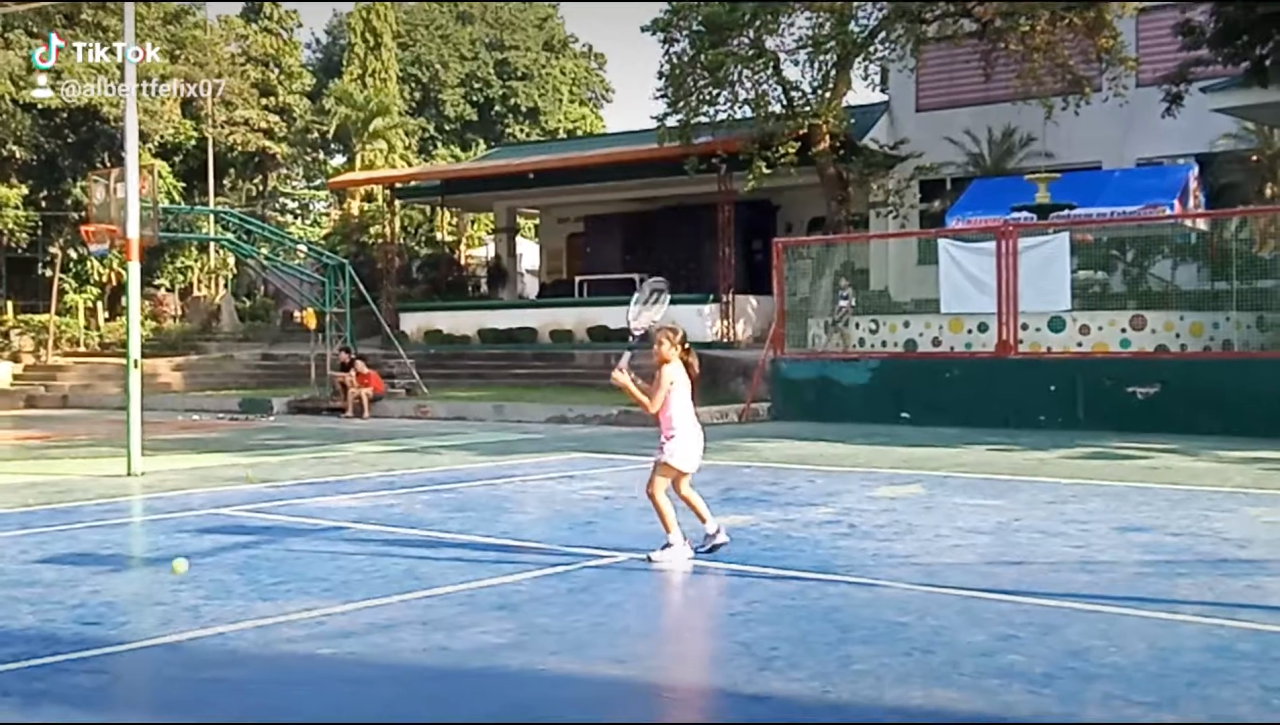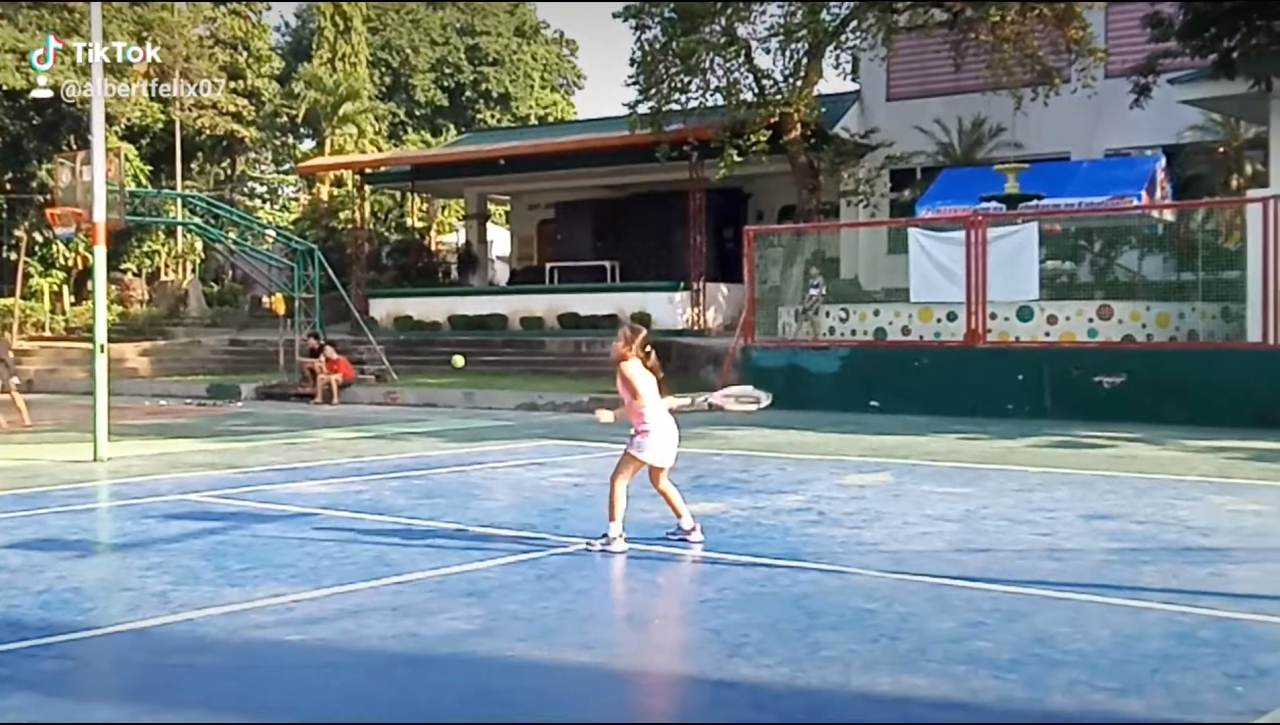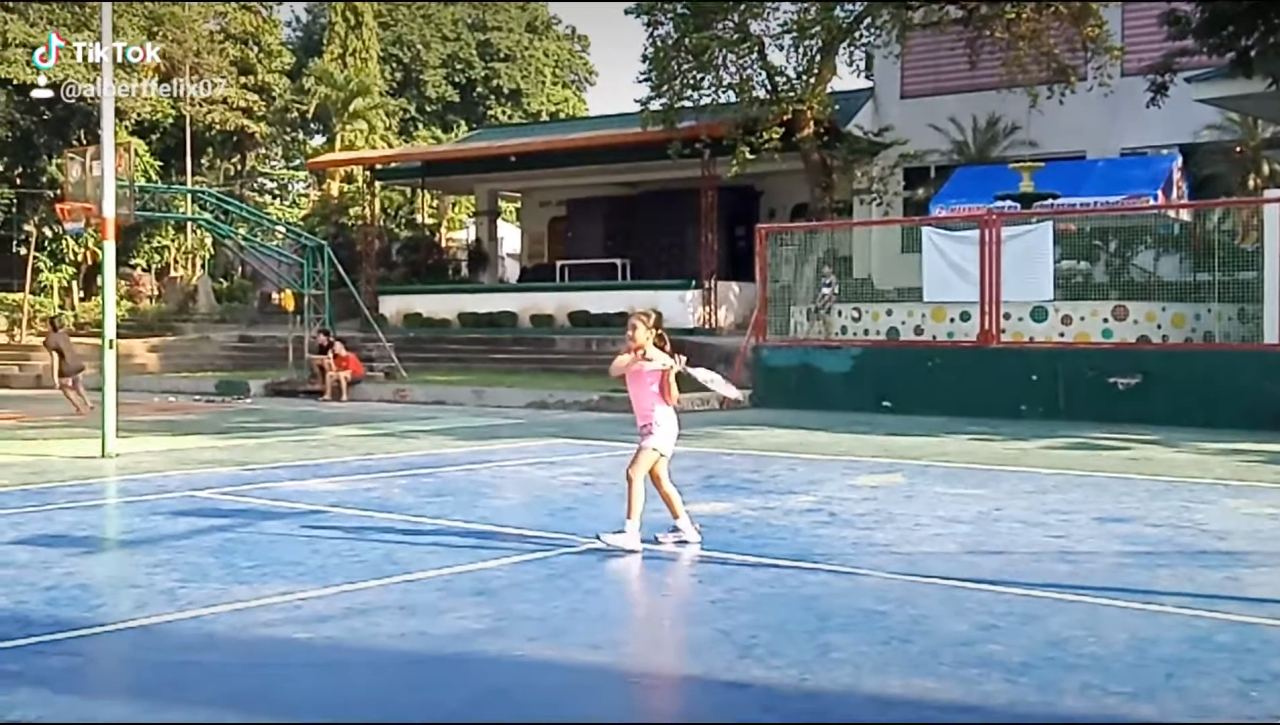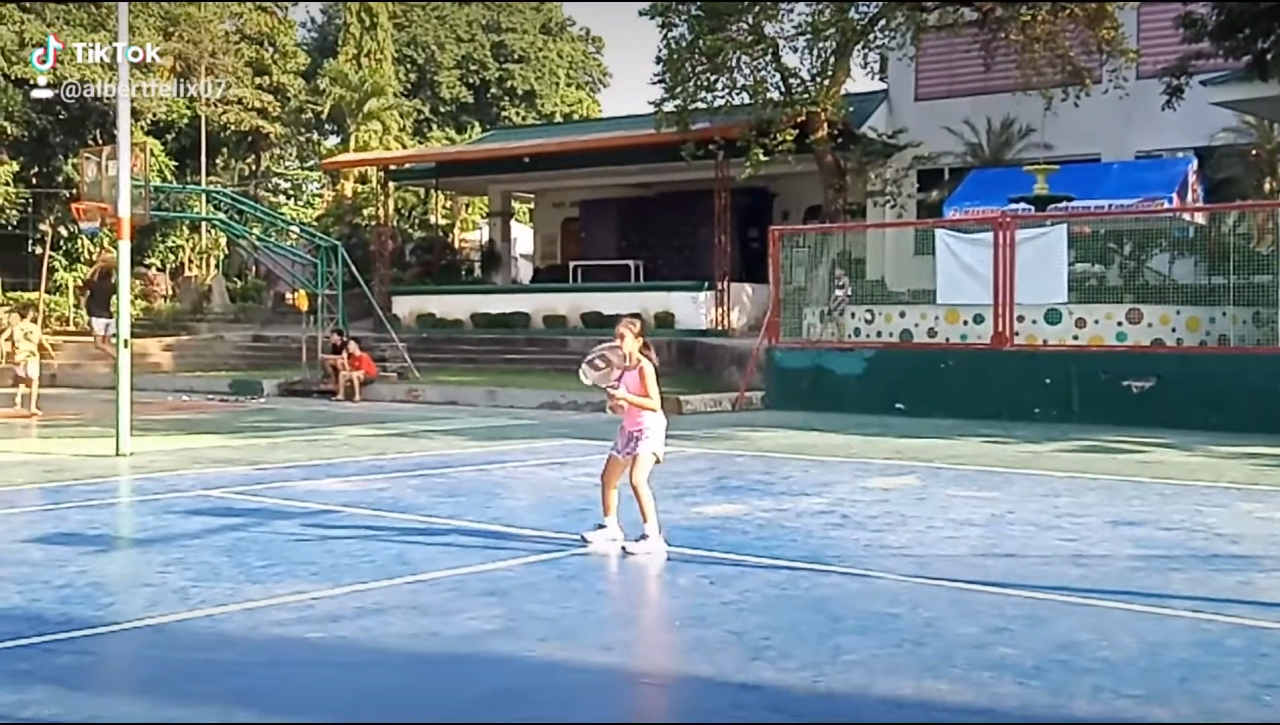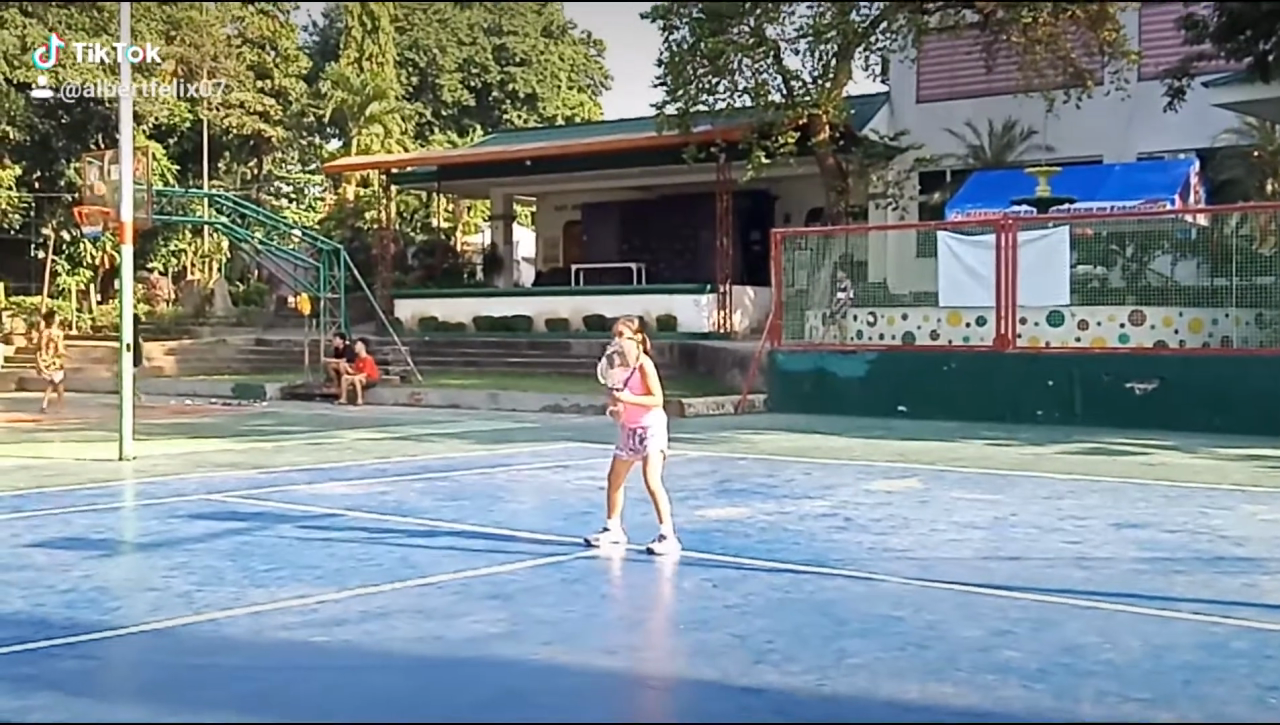
dt=0.5s
person 1, frame 1
left shoulder: (667, 370)
right shoulder: (676, 369)
left elbow: (652, 407)
right elbow: (658, 399)
left wrist: (626, 385)
right wrist: (633, 382)
left hip: (680, 437)
right hip: (682, 437)
left knee: (655, 489)
right knee: (681, 488)
left ankle: (678, 544)
right ankle: (714, 531)
person 1, frame 2
left shoulder: (626, 368)
right shoulder: (643, 369)
left elbow: (641, 402)
left wrist: (614, 414)
left hip: (651, 432)
right hip: (663, 430)
left knee: (618, 480)
right knee: (660, 482)
left ankle: (614, 535)
right ankle: (689, 527)
person 1, frame 3
left shoulder: (663, 360)
right shoulder: (632, 354)
left elbow: (672, 399)
right elbow: (614, 370)
left wrist: (671, 375)
right wrist: (639, 358)
left hip: (660, 424)
right hip: (646, 425)
left knee: (634, 473)
right knee: (660, 480)
left ankle: (632, 533)
right ankle: (685, 528)
person 1, frame 4
left shoulder: (645, 367)
left elbow: (655, 404)
right elbow: (612, 395)
left wrist: (626, 397)
right wrist: (614, 401)
left hip: (649, 430)
right hip: (628, 430)
left knee: (637, 480)
right knee: (608, 478)
left ankle: (653, 537)
right ankle: (611, 526)
person 1, frame 5
left shoulder: (644, 364)
left elbow: (658, 400)
right elbow: (614, 395)
left wrist: (630, 398)
right wrist: (614, 408)
left hip: (651, 427)
right hip: (629, 428)
left knee: (652, 480)
right knee: (614, 478)
left ankle: (668, 536)
right ankle: (614, 529)
